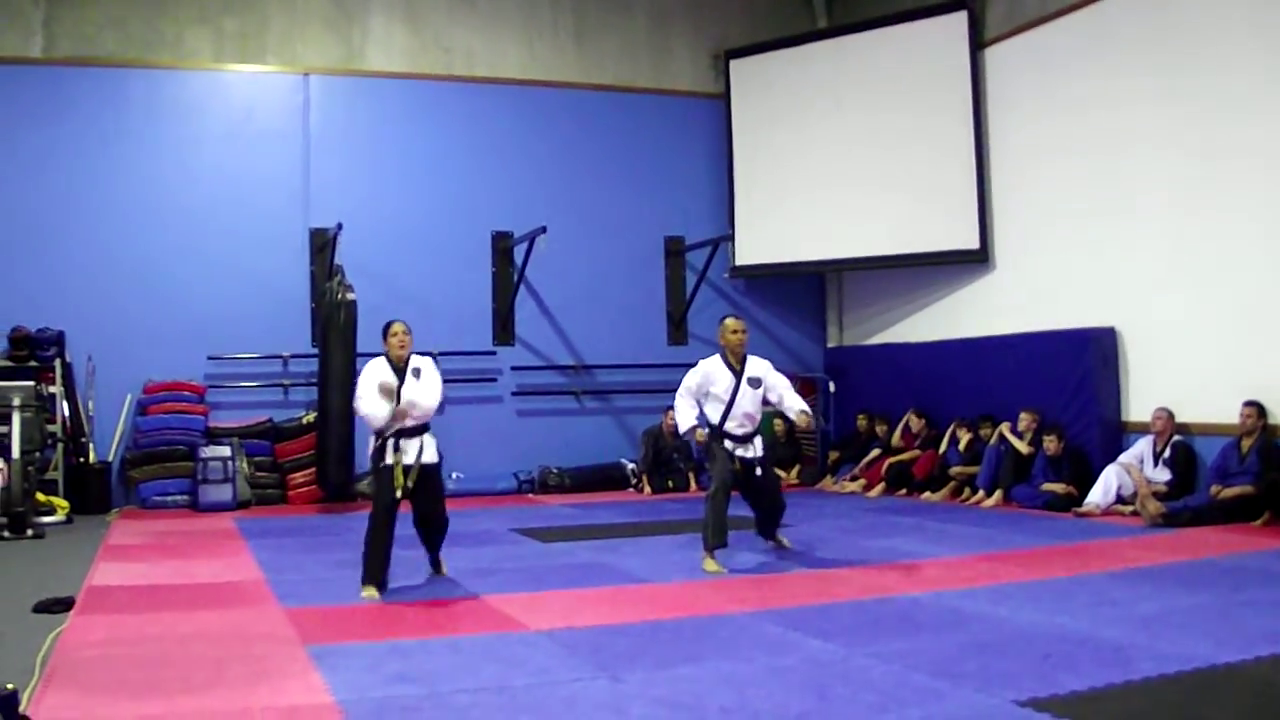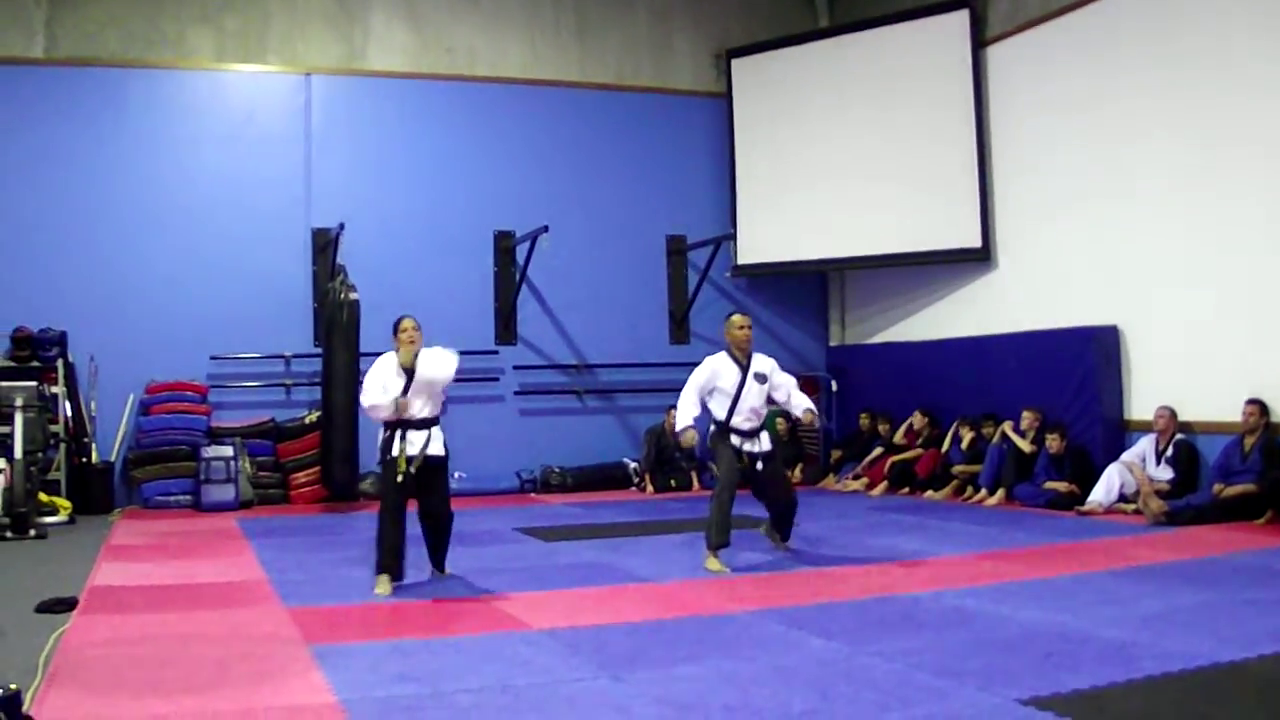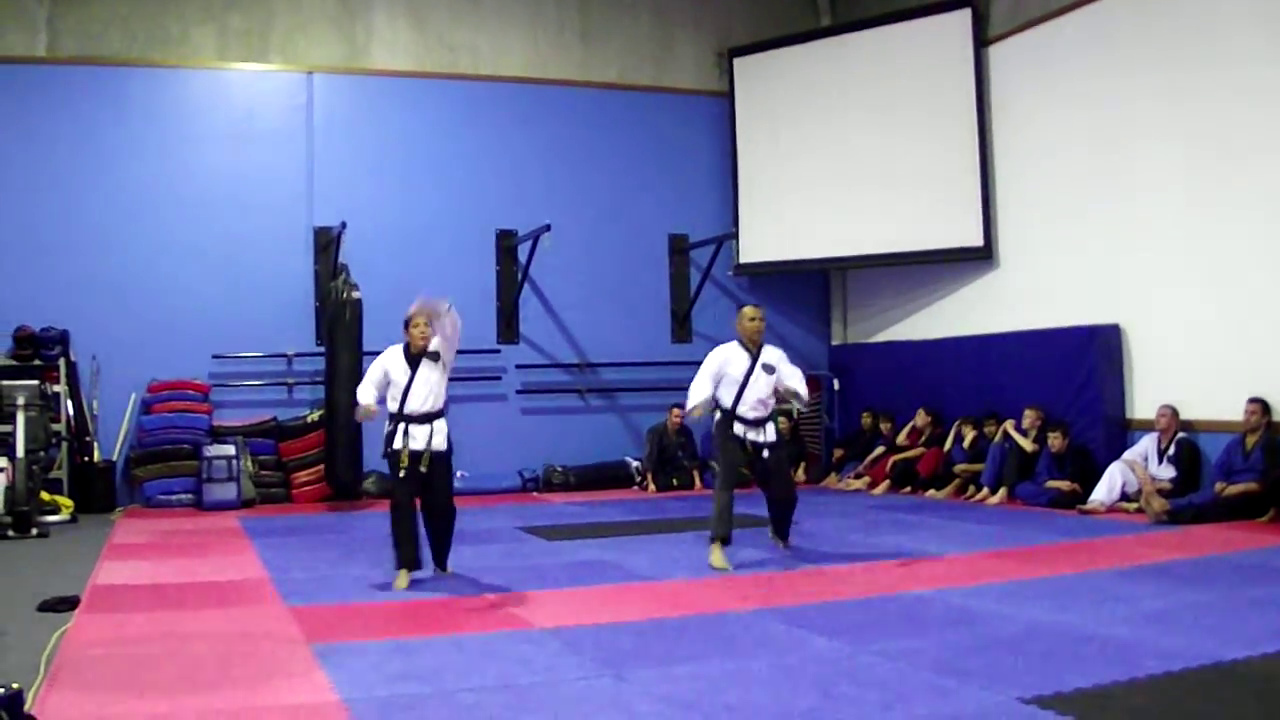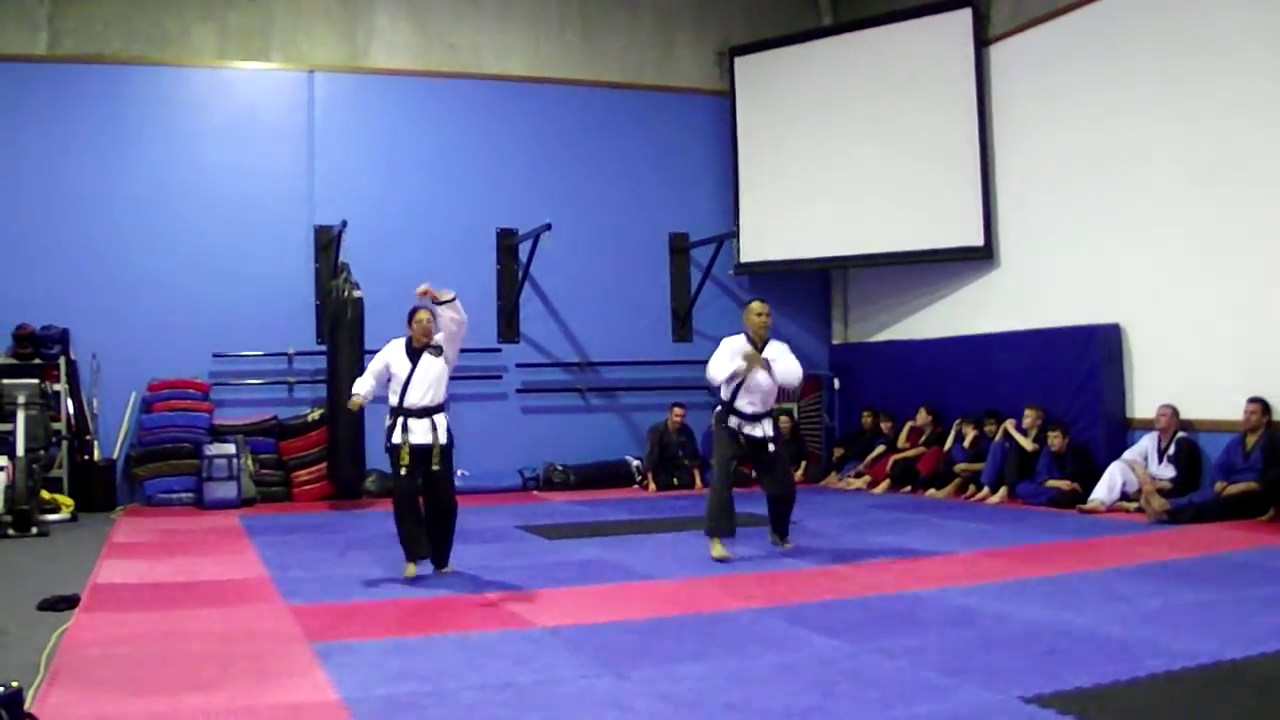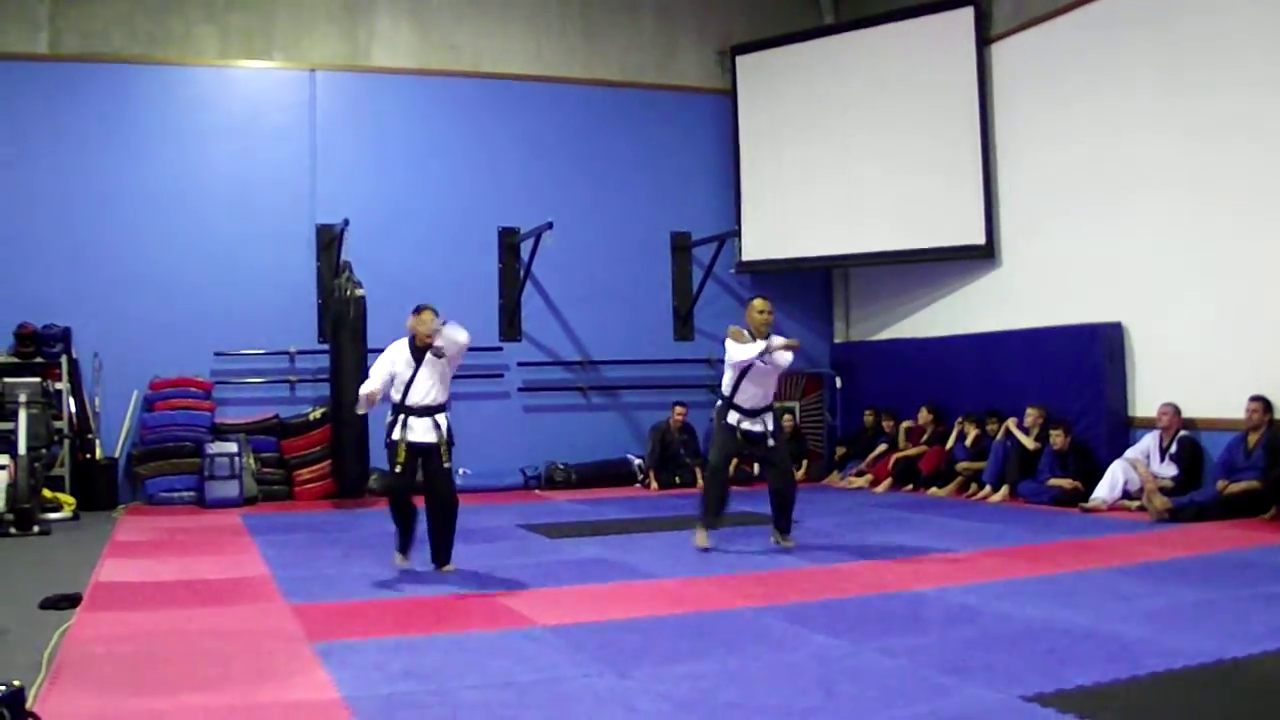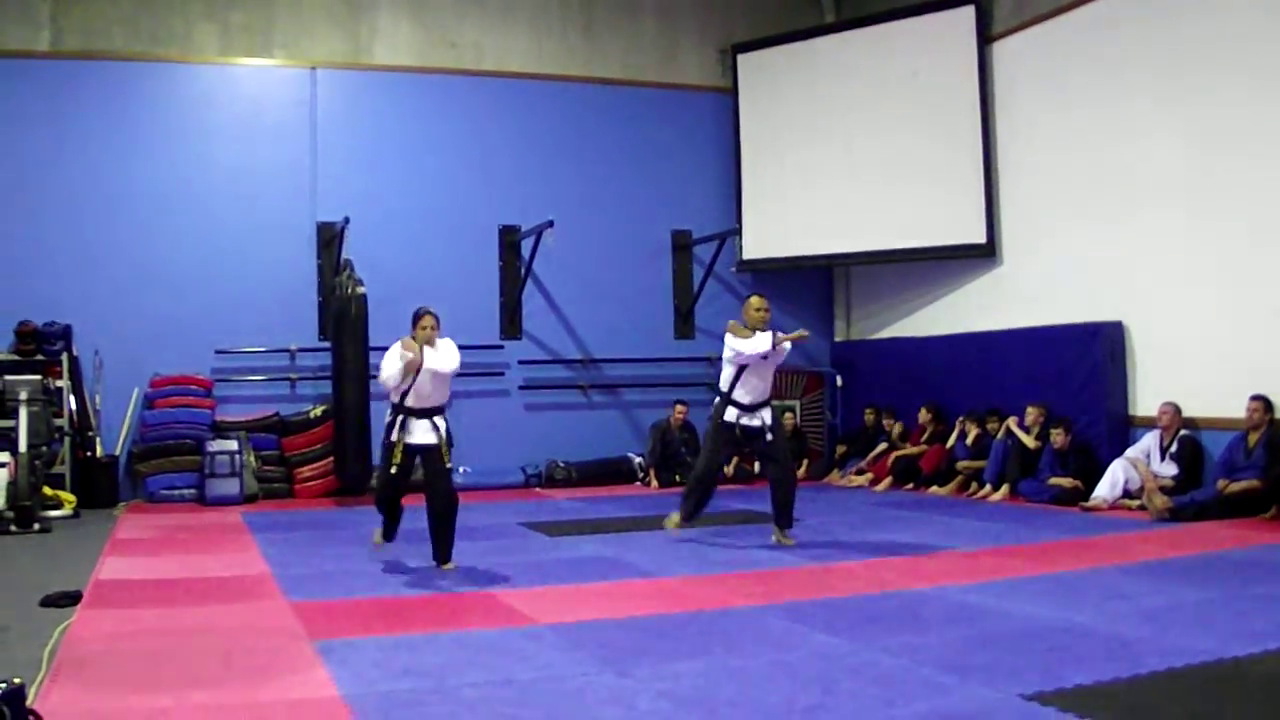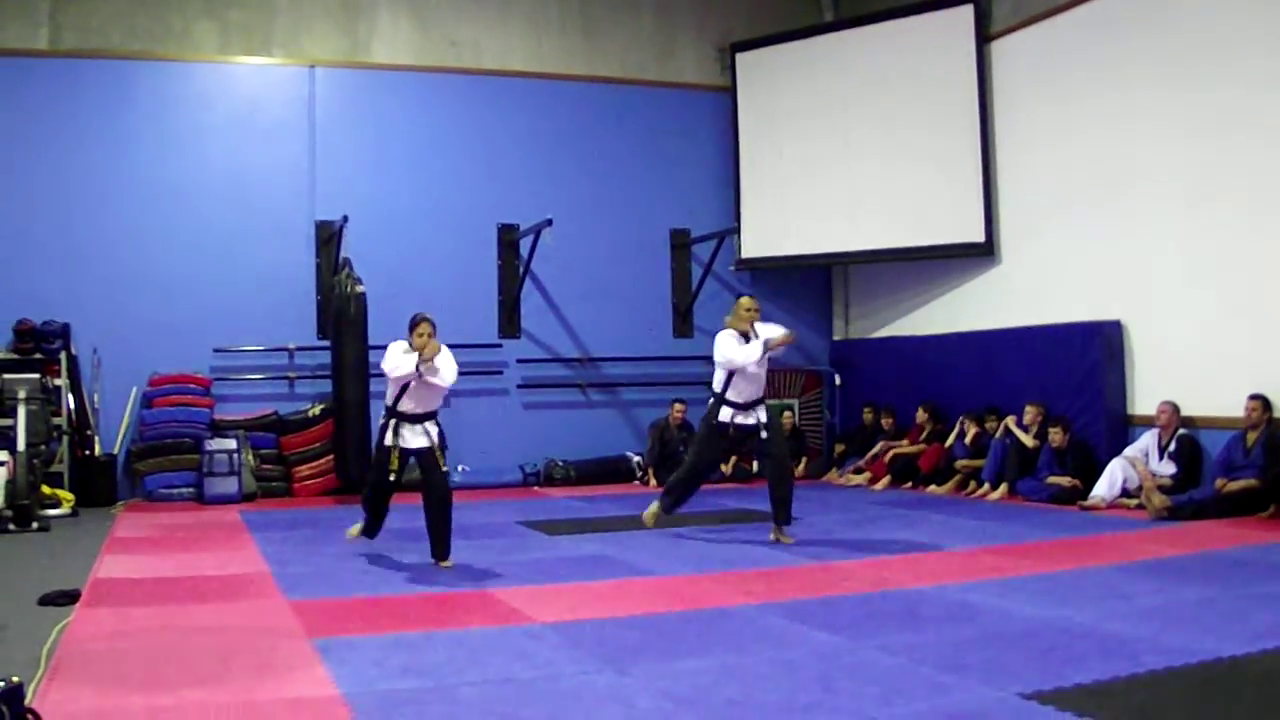
dt=0.1s
person 1, frame 1
left shoulder: (424, 364)
right shoulder: (374, 368)
left elbow: (431, 399)
right elbow: (366, 407)
left wrist: (398, 395)
right wrist: (392, 413)
left hip: (422, 447)
right hip: (388, 450)
left knee: (433, 512)
right knee: (383, 513)
left ankle: (435, 560)
right ankle: (372, 581)
person 1, frame 2
left shoulder: (434, 357)
right shoulder: (384, 364)
left elbow: (447, 367)
right elbow: (369, 400)
left wrist: (414, 360)
right wrist: (393, 405)
left hip: (430, 441)
right hip: (397, 442)
left knee: (438, 508)
right knee: (392, 506)
left ankle: (439, 564)
right ankle: (386, 573)
person 1, frame 3
left shoulder: (441, 352)
right shoulder: (391, 356)
left elbow: (451, 328)
right elbow: (371, 384)
left wrist: (432, 310)
right wrist: (367, 404)
left hip: (434, 435)
right hip: (401, 436)
left knee: (440, 501)
right knee: (402, 500)
left ankle: (441, 561)
right ankle: (406, 566)
person 1, frame 4
left shoulder: (444, 346)
right shoulder: (393, 349)
left elbow: (457, 322)
right elbow: (372, 374)
left wrist: (438, 298)
right wrist: (359, 394)
left hip: (435, 429)
right hip: (402, 430)
left knee: (442, 496)
right knee: (405, 493)
left ankle: (440, 558)
right ankle: (413, 555)
person 1, frame 5
left shoulder: (446, 347)
right shoulder: (397, 349)
left elbow: (460, 340)
right elbow: (378, 376)
left wrist: (438, 329)
right wrist: (368, 394)
left hip: (435, 427)
right hip: (403, 427)
left knee: (442, 494)
right knee: (399, 489)
left ankle: (442, 558)
right ankle: (404, 545)
person 1, frame 6
left shoulder: (444, 347)
right shoulder: (399, 349)
left elbow: (448, 365)
right elbow: (388, 378)
left wrist: (421, 356)
right wrist: (407, 368)
left hip: (434, 428)
right hip: (401, 427)
left knee: (443, 493)
right knee: (388, 487)
left ankle: (443, 556)
right ankle: (387, 528)
person 1, frame 7
left shoulder: (442, 353)
right shoulder: (397, 349)
left elbow: (446, 379)
right elbow: (393, 371)
left wrist: (429, 363)
right wrist: (422, 360)
left hip: (427, 431)
right hip: (395, 429)
left knee: (438, 491)
right knee: (379, 485)
left ankle: (441, 553)
right ankle: (368, 525)
person 2, frame 1
left shoulder: (761, 366)
right shoulder: (707, 368)
left elbow: (783, 392)
right elbow: (685, 396)
left wrist: (801, 412)
right wrist: (689, 426)
left hip: (750, 445)
right hip: (720, 442)
left knee: (771, 497)
right knee: (720, 489)
left ankle: (767, 530)
right ankle: (709, 555)
person 2, frame 2
left shoulder: (766, 364)
right shoulder: (713, 364)
left elbow: (789, 390)
right elbow: (690, 395)
left wrist: (807, 410)
right wrist: (686, 426)
left hip: (757, 440)
right hip: (726, 440)
left knee: (783, 495)
right knee: (725, 487)
left ankle: (775, 530)
right ankle: (712, 553)
person 2, frame 3
left shoulder: (775, 354)
right shoulder: (724, 353)
left elbow: (794, 380)
right elbow: (703, 380)
left wrist: (795, 392)
right wrist: (698, 403)
left hip: (762, 432)
right hip: (732, 430)
left knee: (783, 488)
right knee: (725, 482)
left ankle: (780, 535)
right ankle: (717, 547)
person 2, frame 4
left shoulder: (779, 349)
right shoulder: (731, 344)
left elbow: (792, 375)
right elbow: (716, 371)
left wrist: (763, 364)
right wrist: (743, 367)
left hip: (762, 426)
right hip: (730, 423)
left knee: (782, 484)
right knee: (722, 476)
left ankle: (778, 534)
right ankle: (717, 538)
person 2, frame 5
left shoulder: (775, 340)
right shoulder: (735, 340)
left elbow: (782, 361)
right elbow: (742, 356)
left wrist: (748, 341)
right wrist: (772, 346)
left hip: (763, 420)
right hip: (731, 417)
left knee: (782, 477)
right knee: (717, 468)
left ankle: (781, 531)
right ankle: (705, 526)
person 2, frame 6
left shoulder: (773, 336)
right shoulder: (734, 337)
left elbow: (778, 352)
right elbow: (749, 350)
left wrist: (748, 335)
right wrist: (786, 338)
left hip: (761, 415)
right hip: (729, 414)
left knee: (783, 471)
right knee: (707, 465)
left ankle: (781, 528)
right ankle: (683, 514)
person 2, frame 7
left shoulder: (765, 333)
right shoulder: (725, 338)
left elbow: (781, 337)
right elbow: (737, 358)
left wrist: (751, 329)
right wrist: (770, 344)
left hip: (756, 415)
right hip: (724, 414)
left knee: (781, 467)
right knee: (697, 464)
left ankle: (779, 528)
right ankle: (661, 504)
